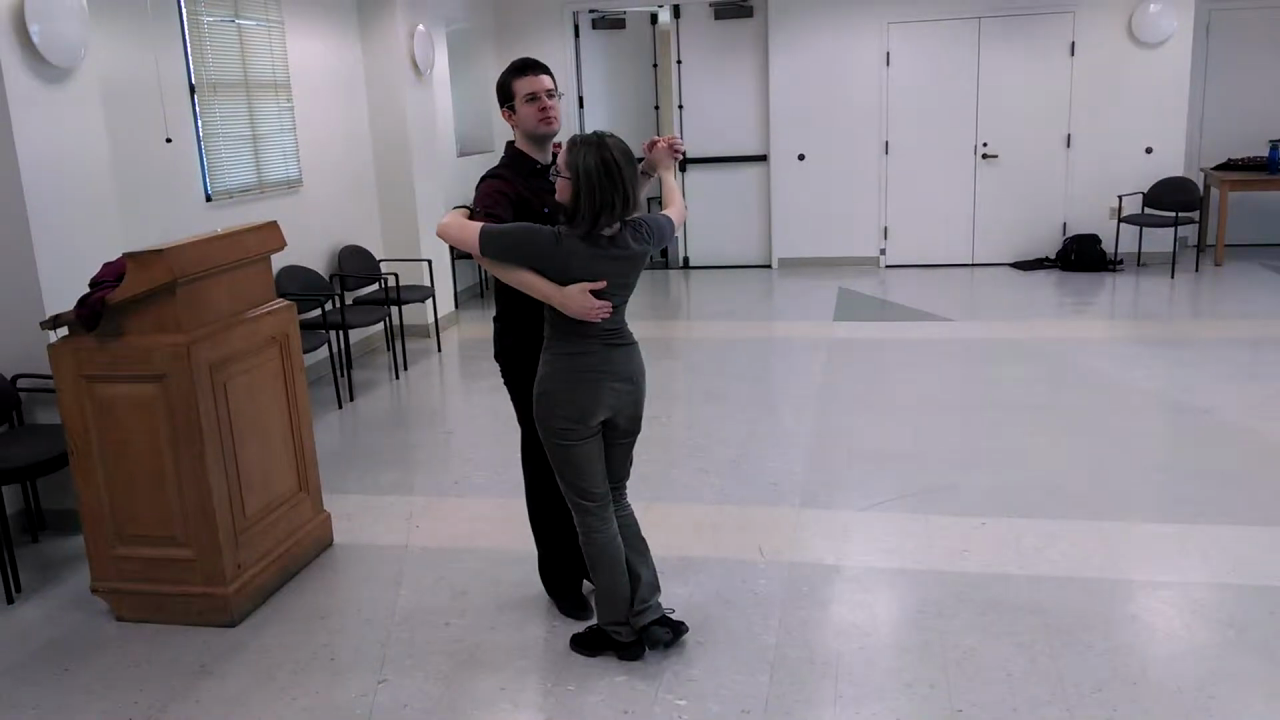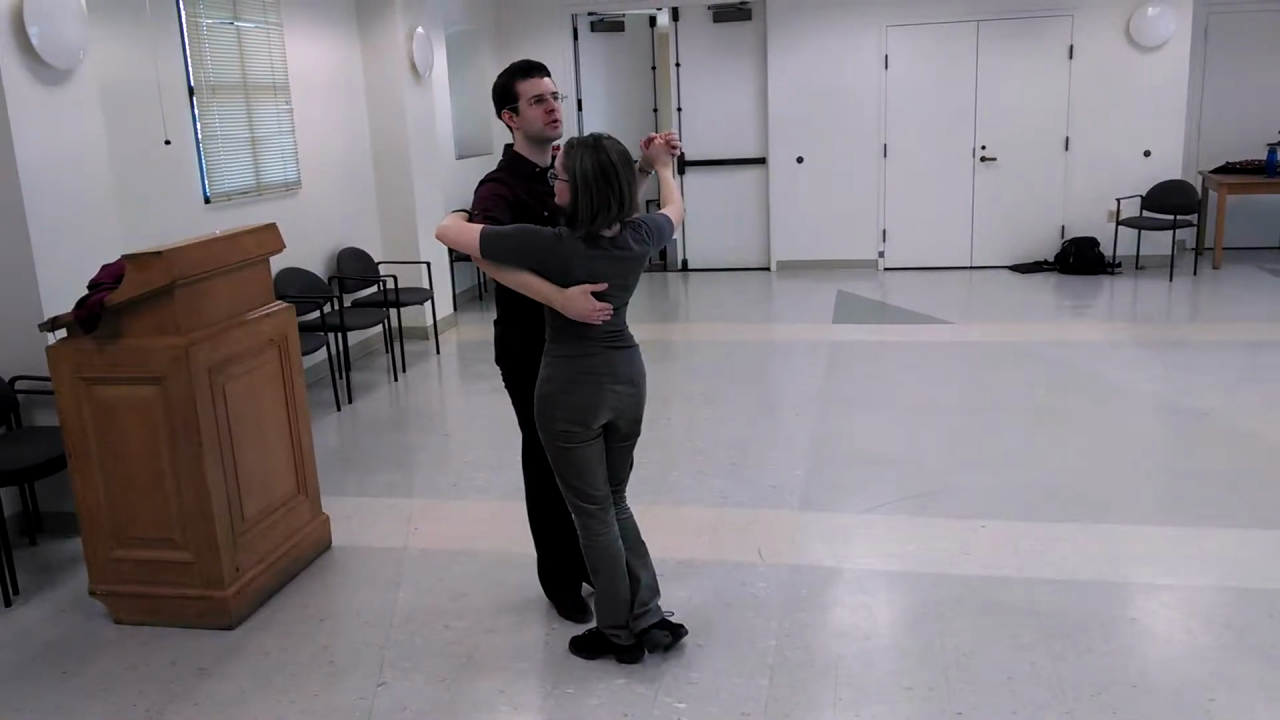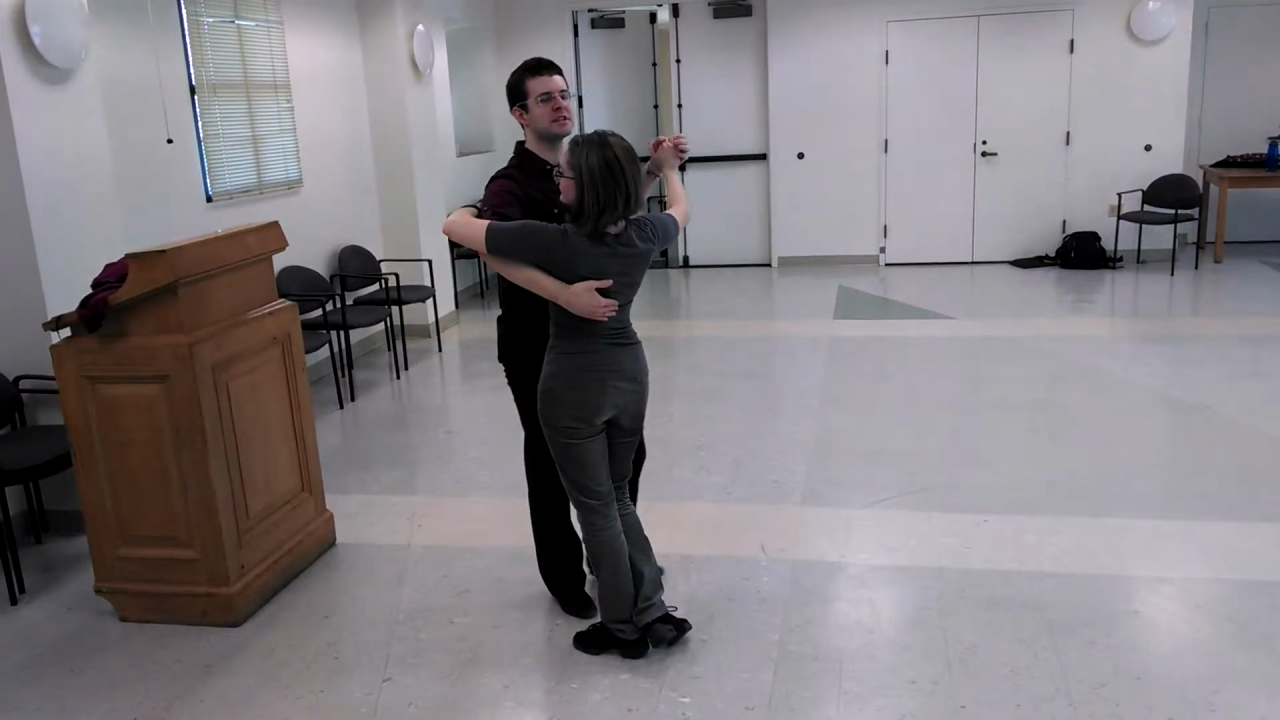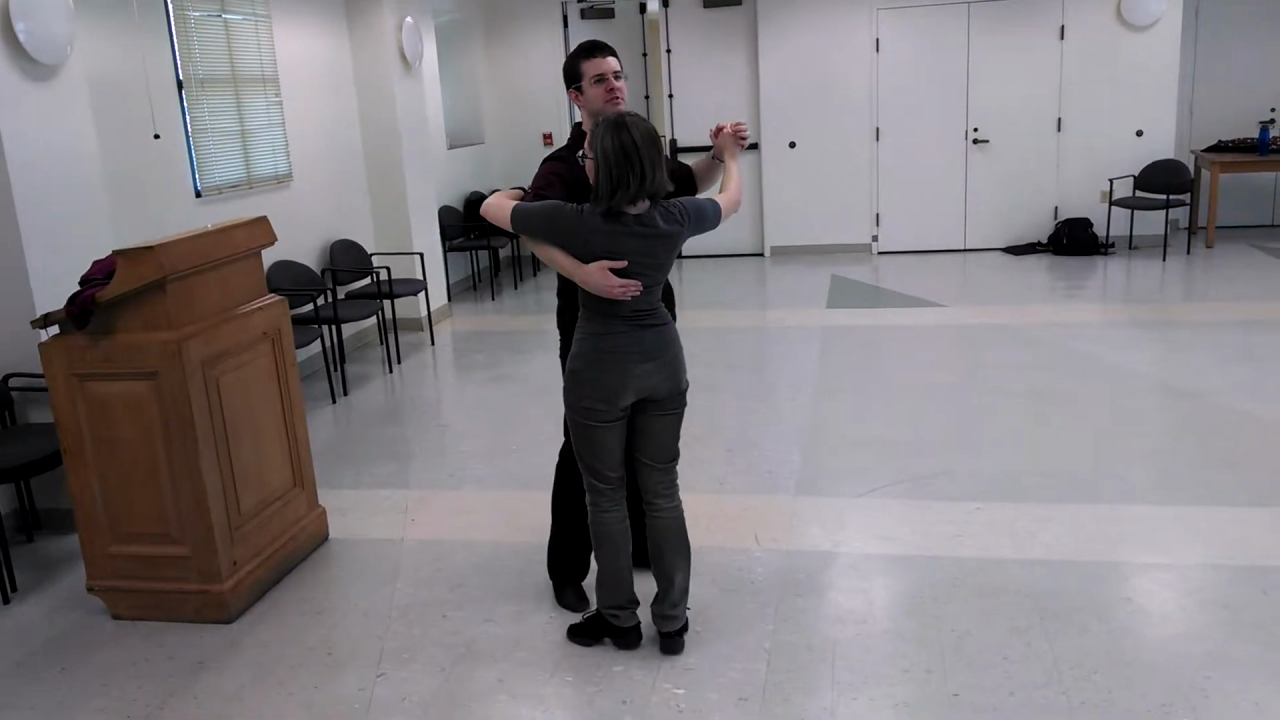
dt=1s
person 1, frame 1
right shoulder: (501, 185)
left wrist: (649, 169)
right wrist: (558, 296)
right hip: (529, 348)
right knee: (547, 460)
left ankle: (591, 556)
right ankle: (560, 574)
person 1, frame 2
right shoulder: (500, 189)
right elbow: (490, 257)
right wrist: (558, 298)
right hip: (531, 351)
right knee: (548, 463)
left ankle: (590, 559)
right ankle: (560, 577)
person 1, frame 3
right shoulder: (510, 187)
right elbow: (499, 253)
left wrist: (654, 171)
right wrist: (564, 294)
right hip: (536, 352)
left knee: (625, 450)
right knee: (551, 464)
right ankle: (564, 575)
person 1, frame 4
right shoulder: (563, 167)
left elbow: (688, 183)
left wrist: (720, 154)
right wrist: (580, 274)
left ankle: (640, 542)
right ankle: (566, 568)
person 2, frame 1
left shoulder: (549, 244)
right shoulder: (639, 236)
left elbow: (447, 229)
right elbow: (676, 212)
left wrist: (465, 208)
right wrist: (665, 168)
left hip: (568, 385)
right hip: (625, 374)
left knee: (591, 510)
right knee: (615, 499)
left ankle: (620, 630)
right ankle: (650, 615)
person 2, frame 2
left shoulder: (549, 246)
right shoulder: (639, 237)
left elbow: (447, 232)
right elbow: (675, 211)
left wrist: (464, 211)
right wrist: (663, 165)
left hip: (570, 388)
right hip: (627, 377)
left knee: (593, 513)
right knee: (614, 501)
left ankle: (619, 633)
right ankle: (649, 617)
person 2, frame 3
left shoulder: (555, 243)
right shoulder: (644, 234)
left elbow: (455, 227)
right elbow: (680, 212)
left wrist: (471, 209)
right wrist: (670, 169)
left hip: (574, 384)
right hip: (629, 373)
left knee: (595, 508)
right knee: (617, 497)
left ankle: (624, 628)
right ankle: (652, 611)
person 2, frame 4
left shoulder: (576, 222)
right shoulder: (675, 218)
left elbow: (492, 208)
right elbow: (729, 201)
left wrist: (518, 192)
right wrist: (729, 155)
left hip: (600, 368)
right hip: (662, 360)
left knee: (606, 494)
right knee: (662, 491)
left ankle: (619, 617)
right ankle: (672, 620)
